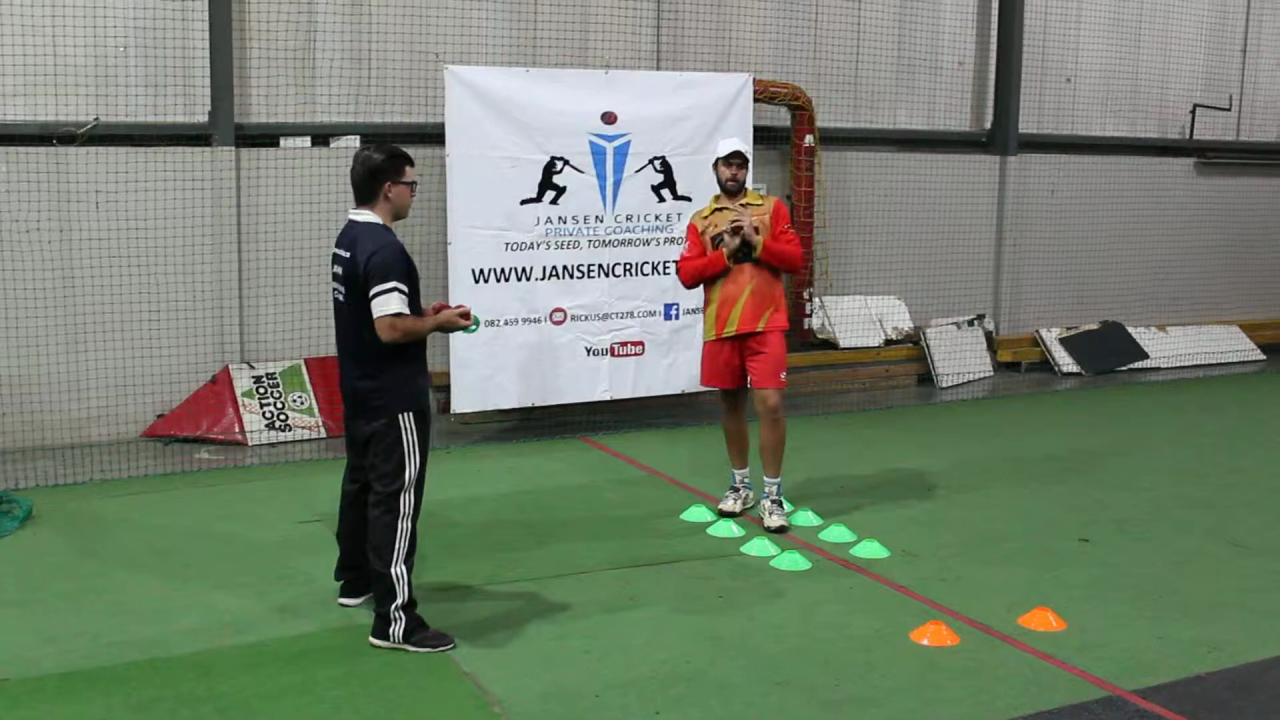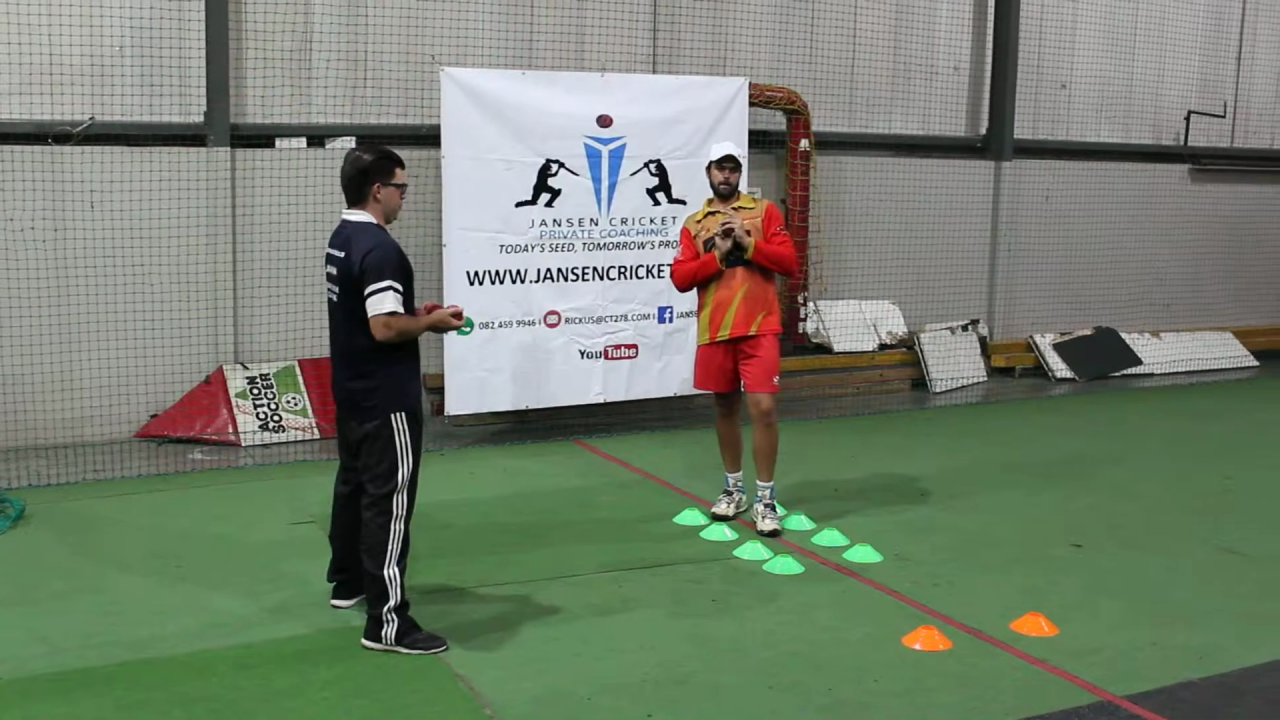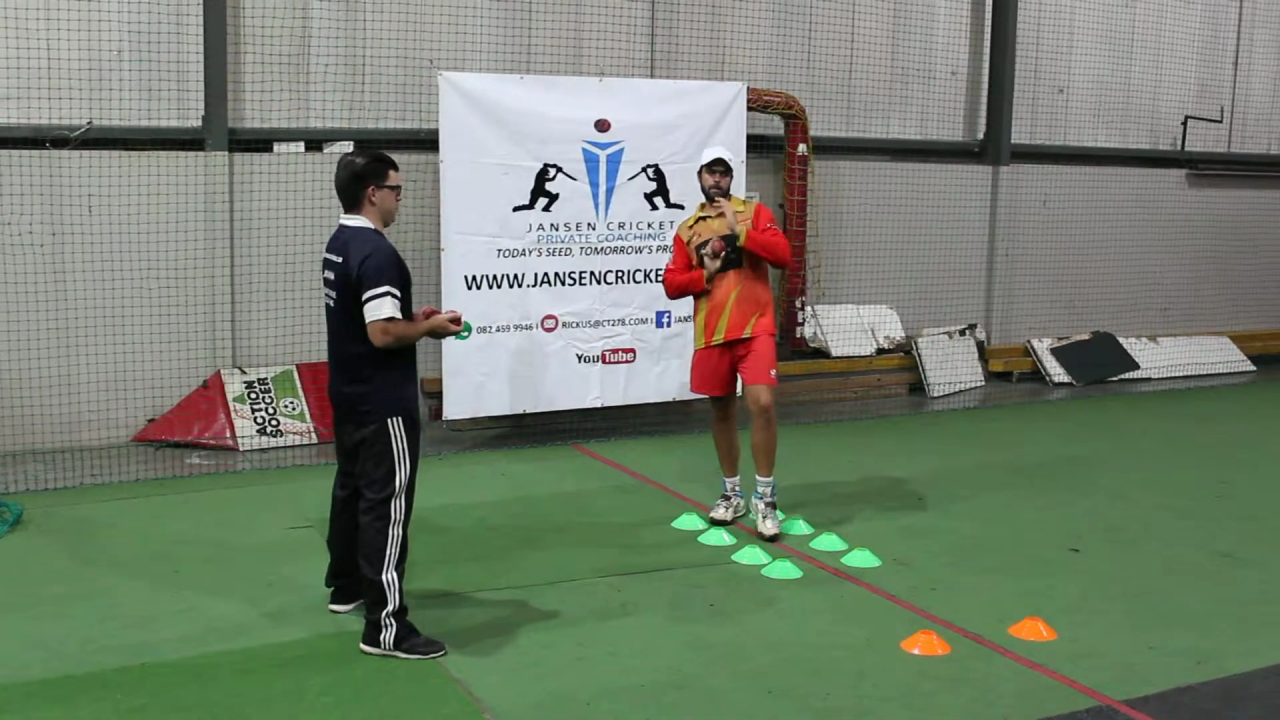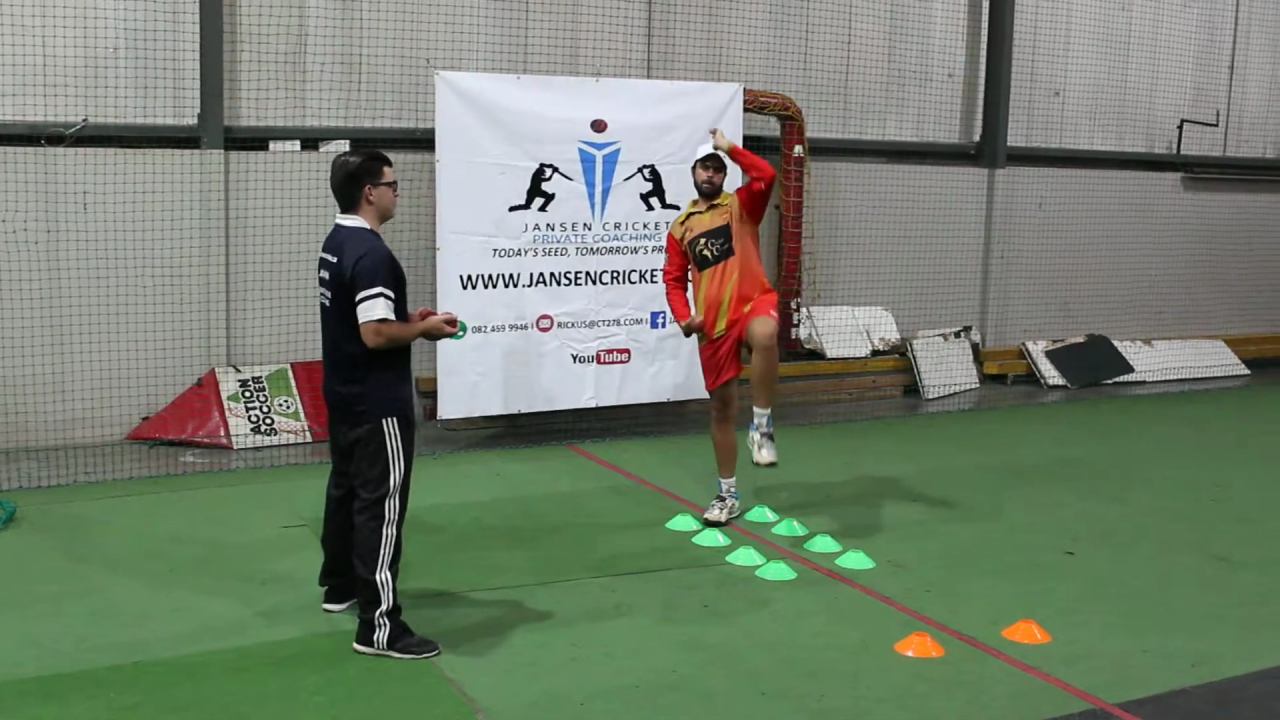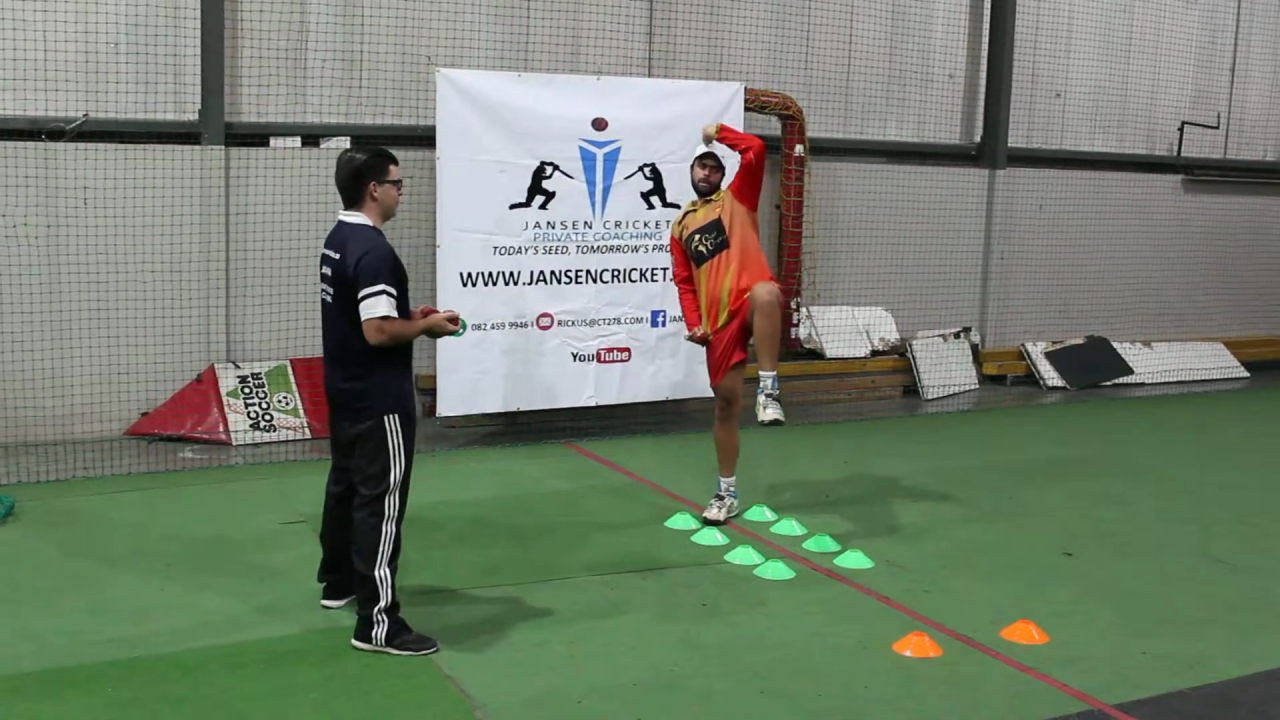
dt=0.5s
person 1, frame 1
left shoulder: (349, 238)
right shoulder: (384, 249)
right elbow: (390, 329)
left wrist: (420, 312)
right wrist: (439, 323)
left hip: (360, 391)
right hip: (393, 399)
left knee: (362, 484)
right knee: (396, 500)
left ankle: (355, 580)
right ankle: (394, 620)
person 1, frame 2
left shoulder: (342, 238)
right shoulder: (379, 248)
right elbow: (385, 327)
left wrist: (414, 312)
right wrist: (431, 322)
left hip: (353, 391)
right hip: (386, 399)
left knee: (354, 485)
right knee: (388, 502)
left ankle: (348, 582)
right ankle: (386, 621)
person 1, frame 3
left shoulder: (339, 243)
right shoulder: (377, 253)
right elbow: (383, 333)
left wrist: (411, 316)
right wrist: (430, 327)
left hip: (350, 395)
right hip: (382, 403)
left knee: (352, 489)
right knee: (387, 506)
left ankle: (346, 586)
right ankle: (385, 626)
person 1, frame 4
left shoulder: (336, 242)
right shoulder: (371, 254)
right elbow: (376, 334)
left wrist: (407, 317)
right wrist: (424, 329)
left hip: (345, 395)
right hip: (377, 403)
left knee: (346, 489)
right knee: (380, 507)
left ankle: (340, 585)
right ankle: (378, 626)
person 1, frame 5
left shoulder: (338, 239)
right shoulder: (374, 251)
right elbow: (379, 332)
left wrist: (409, 315)
right wrist: (427, 326)
left hip: (346, 390)
right hip: (379, 400)
left knee: (347, 485)
right knee: (381, 503)
left ankle: (338, 581)
right ankle: (377, 622)
person 2, frame 1
left shoulder: (771, 208)
right shoulder: (701, 221)
left elbow: (795, 259)
right elbow: (687, 275)
left wrist: (756, 239)
right wrist: (726, 252)
left hip: (765, 325)
right hip: (721, 328)
left knee: (770, 404)
right knee: (732, 404)
left ankle: (772, 495)
right ankle: (740, 485)
person 2, frame 2
left shoulder: (764, 210)
right shoulder: (694, 223)
left elbow: (788, 262)
right elbow: (681, 278)
left wrist: (747, 241)
right wrist: (718, 254)
left hip: (758, 329)
right hip: (714, 331)
left knee: (763, 408)
right knee: (725, 407)
left ankle: (765, 499)
right ankle: (733, 489)
person 2, frame 3
left shoulder: (754, 213)
right shoulder: (687, 229)
left elbow: (782, 254)
right elbow: (672, 283)
left wrist: (740, 228)
right wrist: (702, 276)
left hip: (754, 327)
right hip: (711, 334)
left knee: (761, 404)
right knee: (721, 411)
left ankle: (765, 495)
right ankle: (731, 493)
person 2, frame 4
left shoulder: (742, 203)
right shoulder: (680, 226)
left elbow: (767, 176)
right elbow: (674, 280)
left wrist: (730, 149)
right wrist: (684, 318)
left hip: (754, 304)
right hip: (714, 324)
left knee: (765, 336)
right knee: (722, 405)
left ankle: (762, 426)
right ankle: (727, 493)
person 2, frame 5
left shoulder: (738, 198)
right shoulder: (681, 227)
left elbow: (756, 149)
right elbow: (685, 282)
left wrist: (717, 131)
right wrist: (694, 323)
left hip: (755, 303)
right hip: (719, 319)
left knee: (764, 293)
right knee: (725, 401)
left ankle: (768, 390)
right ankle: (727, 492)
